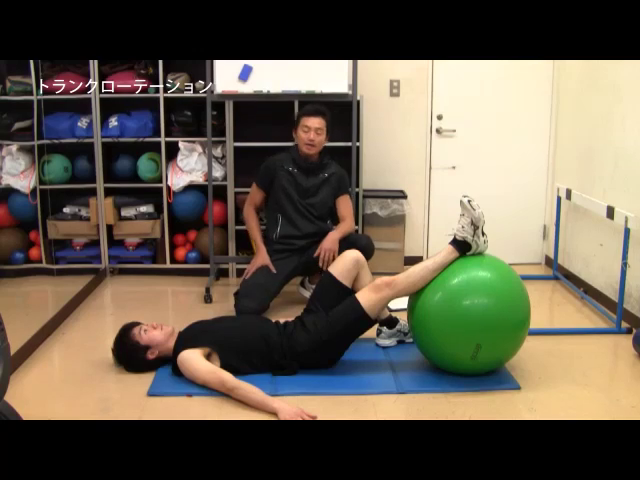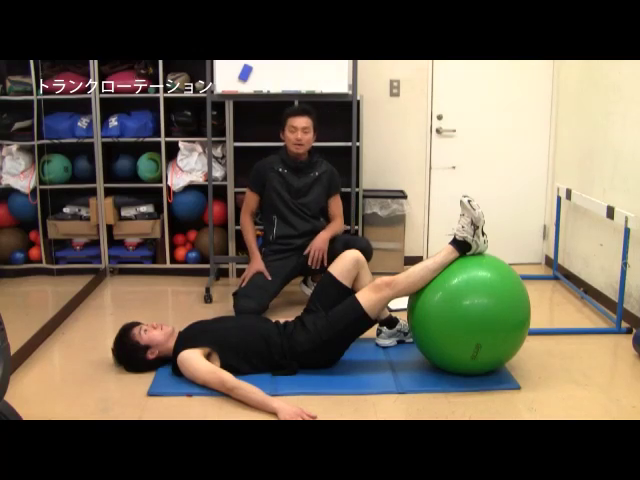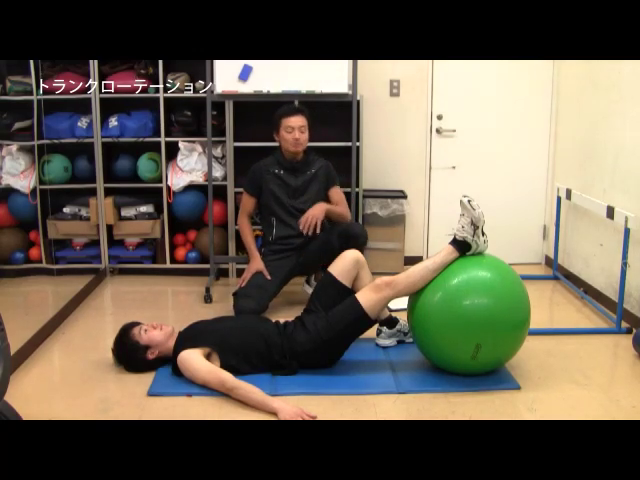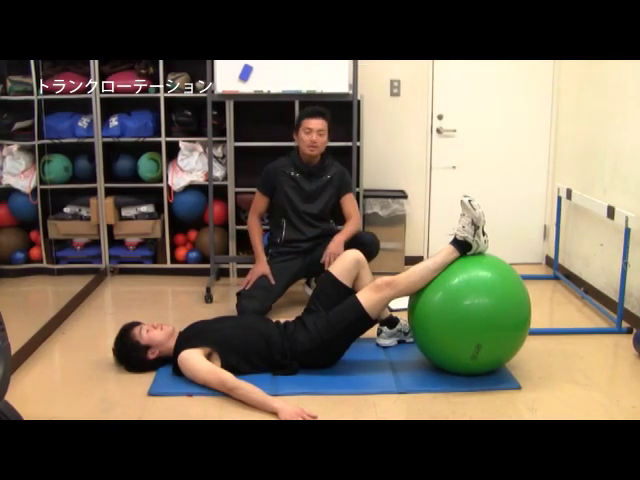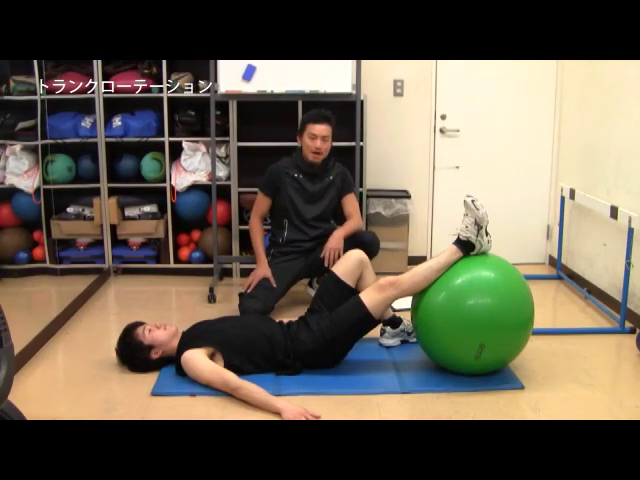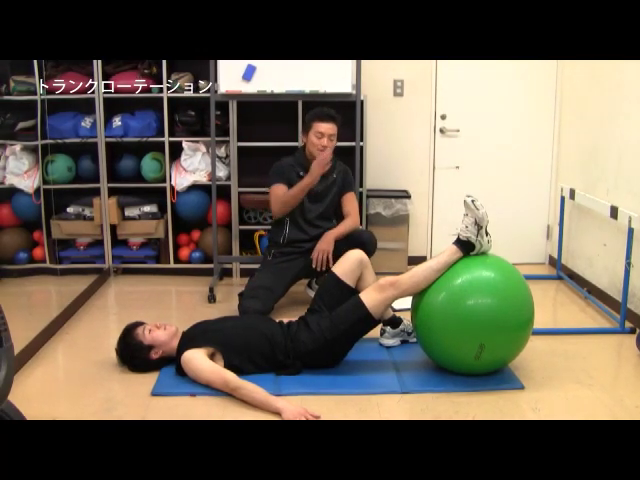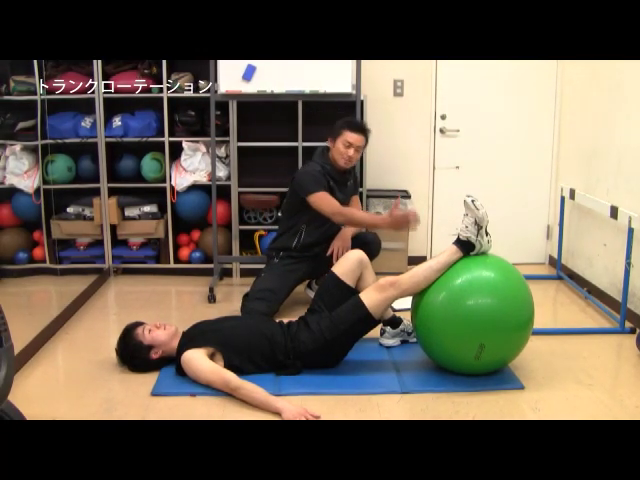
dt=0.5s
person 1, frame 1
left shoulder: (190, 334)
right shoulder: (186, 358)
right elbow: (227, 383)
right wrist: (277, 406)
left hip: (297, 328)
right hip: (305, 348)
left knee: (354, 257)
right knee: (383, 285)
right ankle: (461, 245)
person 1, frame 2
left shoulder: (190, 333)
right shoulder: (186, 359)
right elbow: (228, 383)
right wrist: (277, 406)
left hip: (297, 327)
right hip: (305, 348)
left knee: (354, 257)
right knee: (384, 285)
right ankle: (461, 245)
person 1, frame 3
left shoulder: (190, 333)
right shoulder: (186, 358)
right elbow: (227, 382)
right wrist: (278, 406)
left hip: (298, 328)
right hip: (306, 348)
left knee: (354, 257)
right knee: (384, 285)
right ankle: (462, 244)
person 1, frame 4
left shoulder: (191, 333)
right shoulder: (187, 358)
right elbow: (228, 382)
right wrist: (277, 406)
left hip: (298, 327)
right hip: (306, 348)
left knee: (354, 257)
right knee: (384, 285)
right ankle: (462, 245)
person 1, frame 5
left shoulder: (195, 333)
right shoulder: (190, 358)
right elbow: (231, 383)
right wrist: (281, 406)
left hip: (301, 328)
right hip: (310, 348)
left knee: (358, 257)
right knee: (388, 285)
right ankle: (465, 244)
person 1, frame 6
left shoulder: (194, 333)
right shoulder: (190, 358)
right elbow: (231, 382)
right wrist: (281, 406)
left hip: (301, 327)
right hip: (309, 348)
left knee: (357, 257)
right knee: (388, 286)
right ankle: (465, 244)
person 1, frame 7
left shoulder: (194, 333)
right shoulder: (190, 358)
right elbow: (231, 383)
right wrist: (281, 406)
left hip: (302, 327)
right hip: (309, 348)
left knee: (358, 256)
right knee: (388, 285)
right ankle: (465, 245)
person 2, frame 1
left shoulder: (335, 174)
right shoulder: (275, 166)
left elbow: (348, 221)
right elbow: (250, 208)
left wrist: (334, 235)
right wrist: (260, 250)
left hip: (317, 248)
right hip: (280, 251)
left knee: (364, 245)
right knee: (247, 307)
left ankle: (315, 281)
person 2, frame 2
left shoulder: (326, 172)
right shoulder: (265, 168)
left elbow: (338, 221)
right elbow: (246, 215)
left wrist: (325, 236)
right wrist: (255, 257)
left hip: (315, 246)
right hip: (278, 251)
left knee: (362, 248)
right knee: (246, 308)
left ankle: (316, 280)
person 2, frame 3
left shoulder: (322, 168)
right shoulder: (262, 171)
left elbow: (345, 216)
right elbow: (244, 217)
left wrist: (324, 207)
right wrist: (255, 257)
left hip: (315, 245)
right hip: (277, 252)
left knee: (356, 233)
right knee: (245, 308)
left ankle: (320, 278)
person 2, frame 4
left shoulder: (337, 173)
right shoulder: (276, 171)
left elbow: (354, 219)
right elbow: (254, 216)
left wrist: (339, 239)
right wrist: (261, 260)
left hip: (321, 248)
right hip: (283, 253)
left knee: (369, 243)
right knee: (249, 309)
person 2, frame 5
left shoulder: (339, 174)
right shoulder: (279, 171)
left elbow: (355, 219)
right elbow: (256, 219)
left wrist: (339, 234)
right wrist: (262, 263)
left hip: (322, 249)
right hip: (285, 253)
left knee: (369, 241)
right knee: (251, 309)
person 2, frame 6
left shoulder: (341, 172)
right shoulder: (284, 168)
left elbow: (353, 218)
right elbow: (278, 209)
left wrist: (330, 236)
right wrist: (312, 178)
left hip: (322, 247)
right hip: (286, 251)
left knee: (366, 240)
right knee: (250, 309)
left ankle: (323, 283)
person 2, frame 7
left shoulder: (350, 174)
right shoulder: (309, 174)
left elbow: (355, 216)
right elbow: (338, 214)
left wrist: (346, 233)
right wrist: (386, 221)
left hip: (325, 248)
right hip: (290, 254)
left knee: (371, 243)
right knee: (254, 312)
left ankle: (322, 283)
